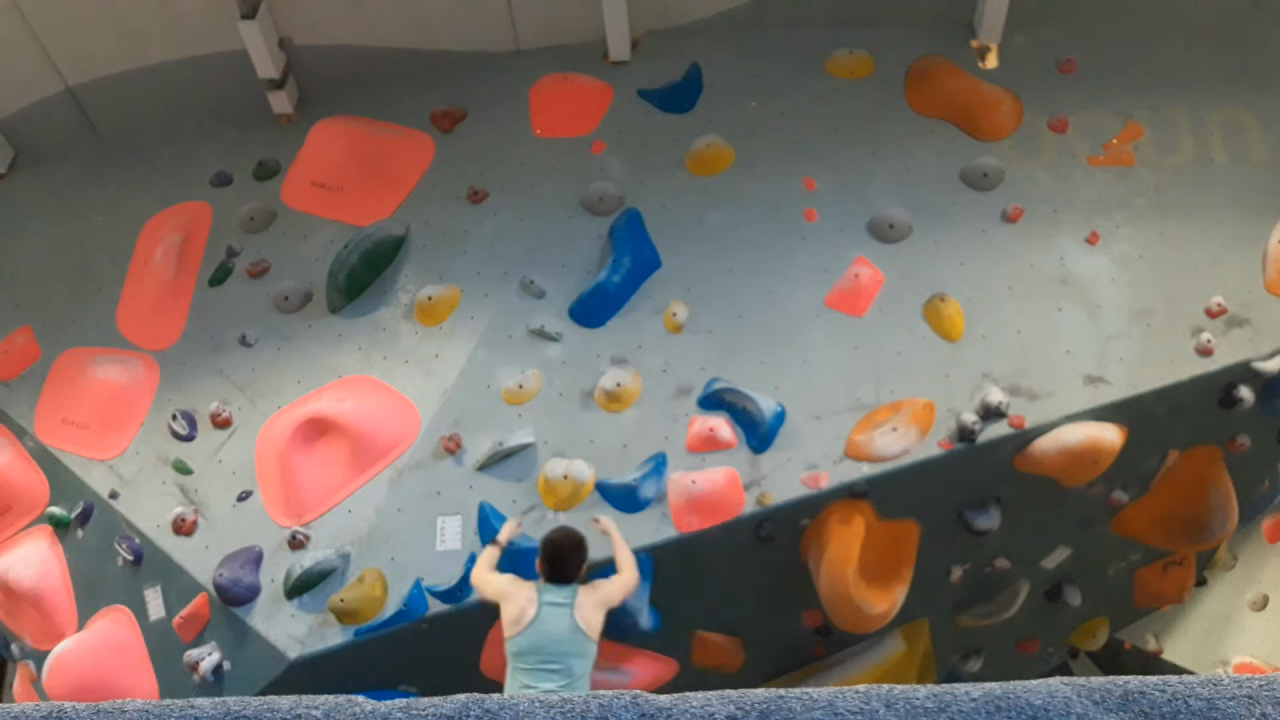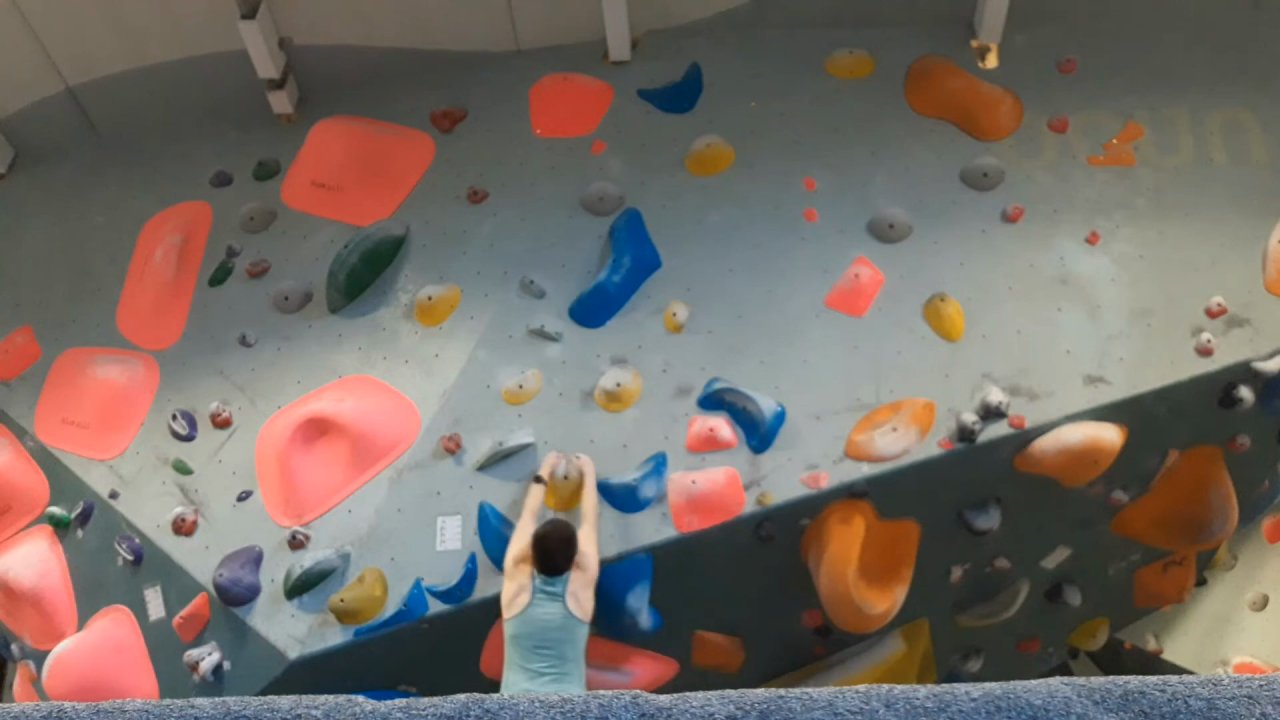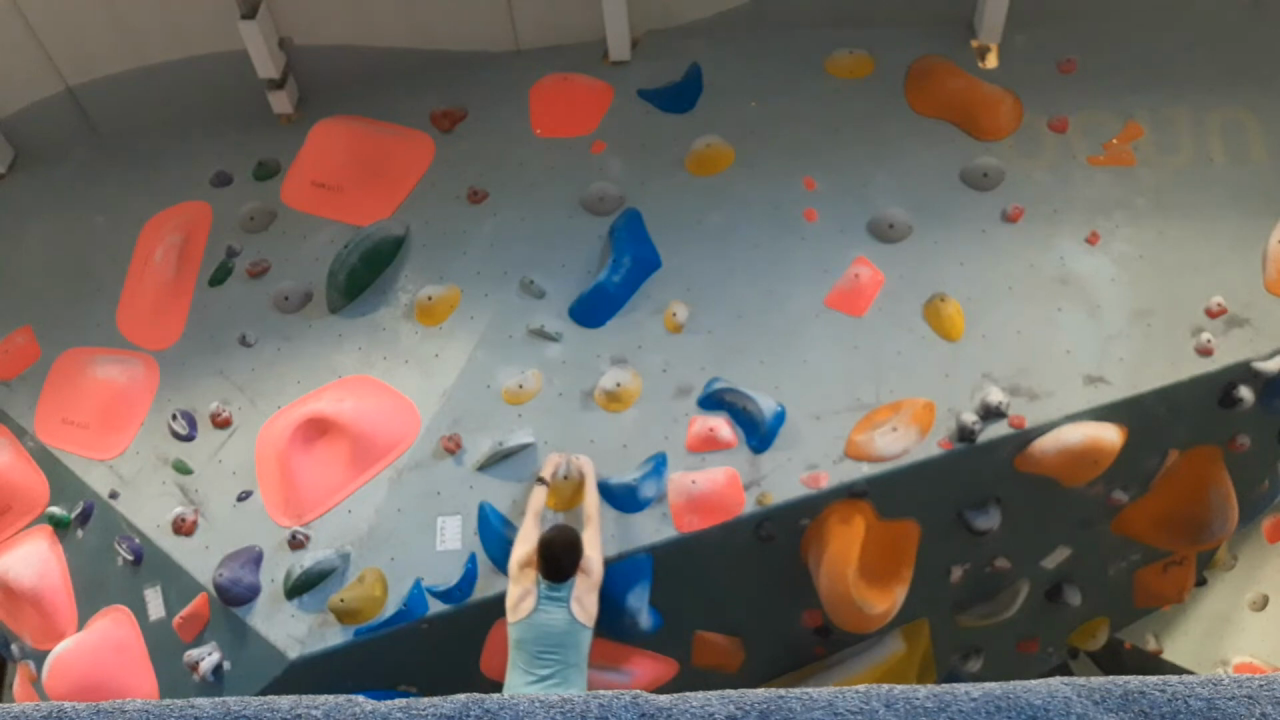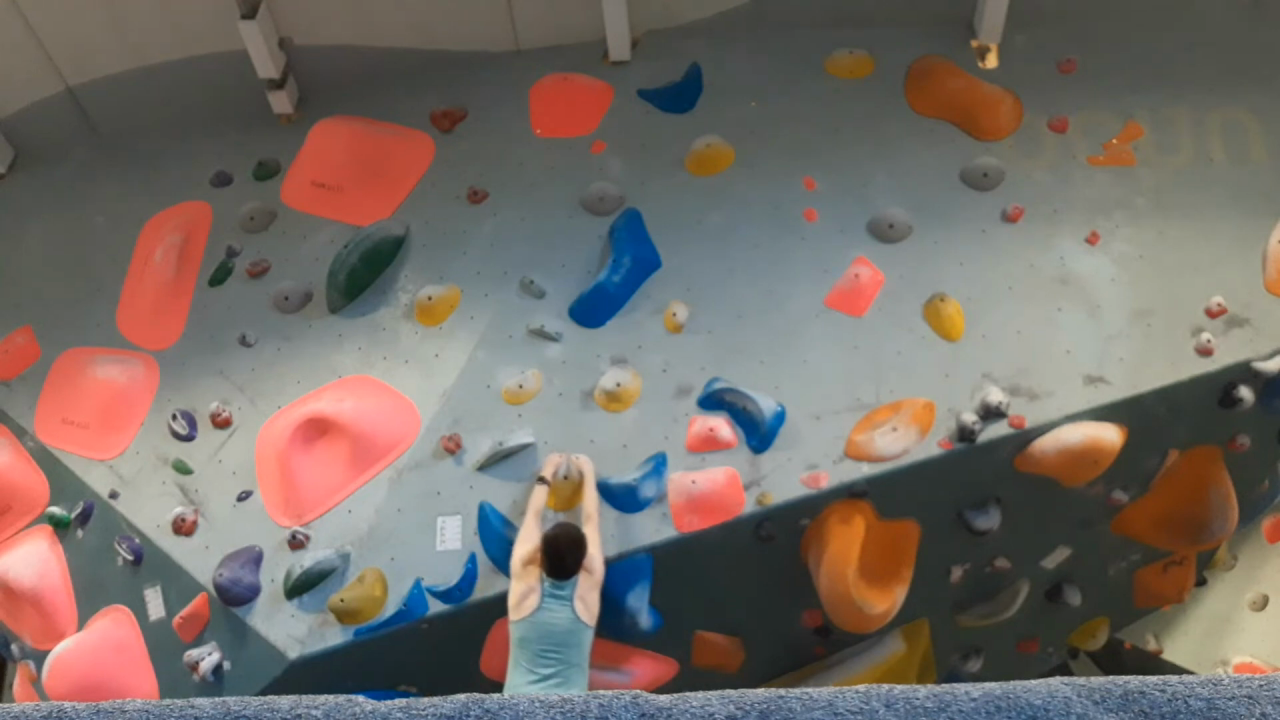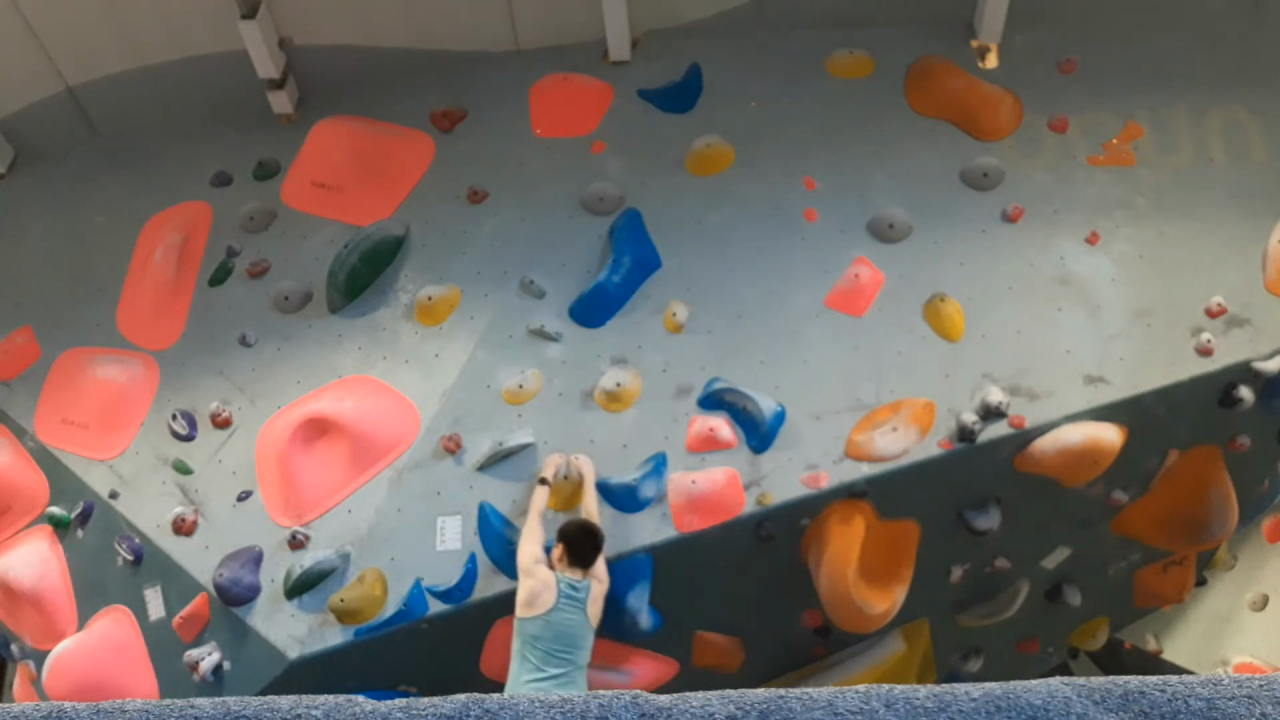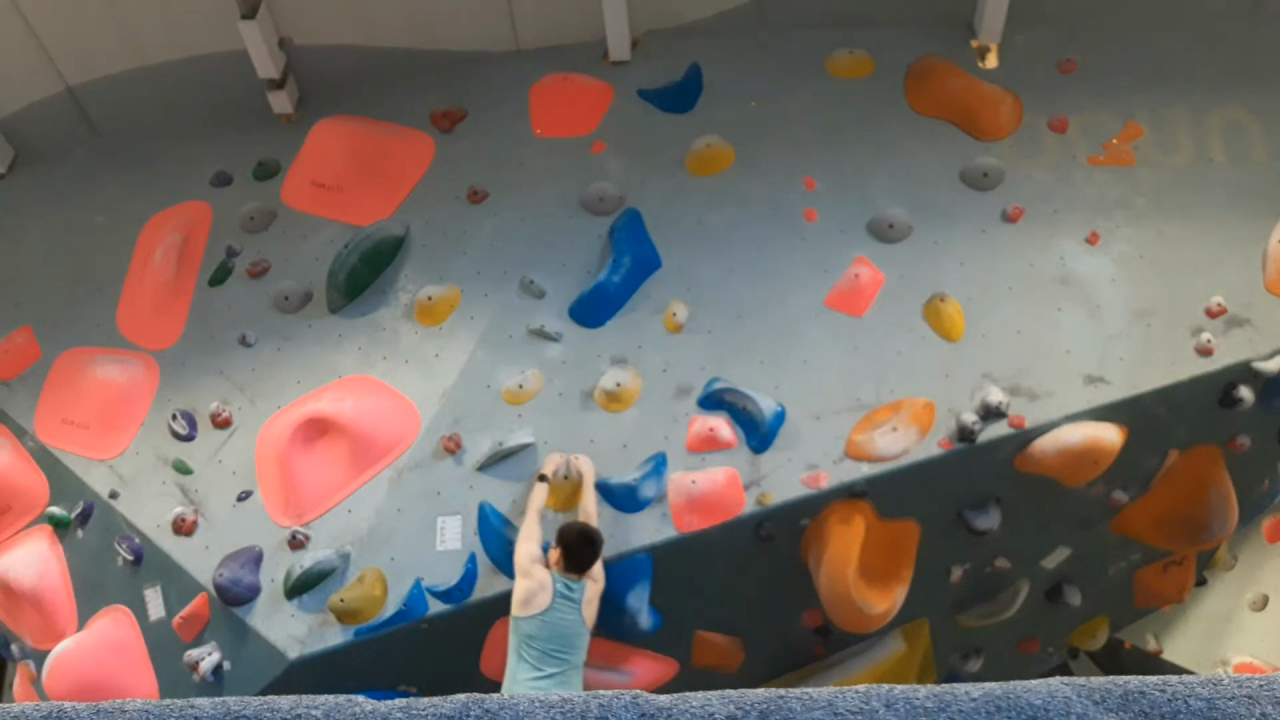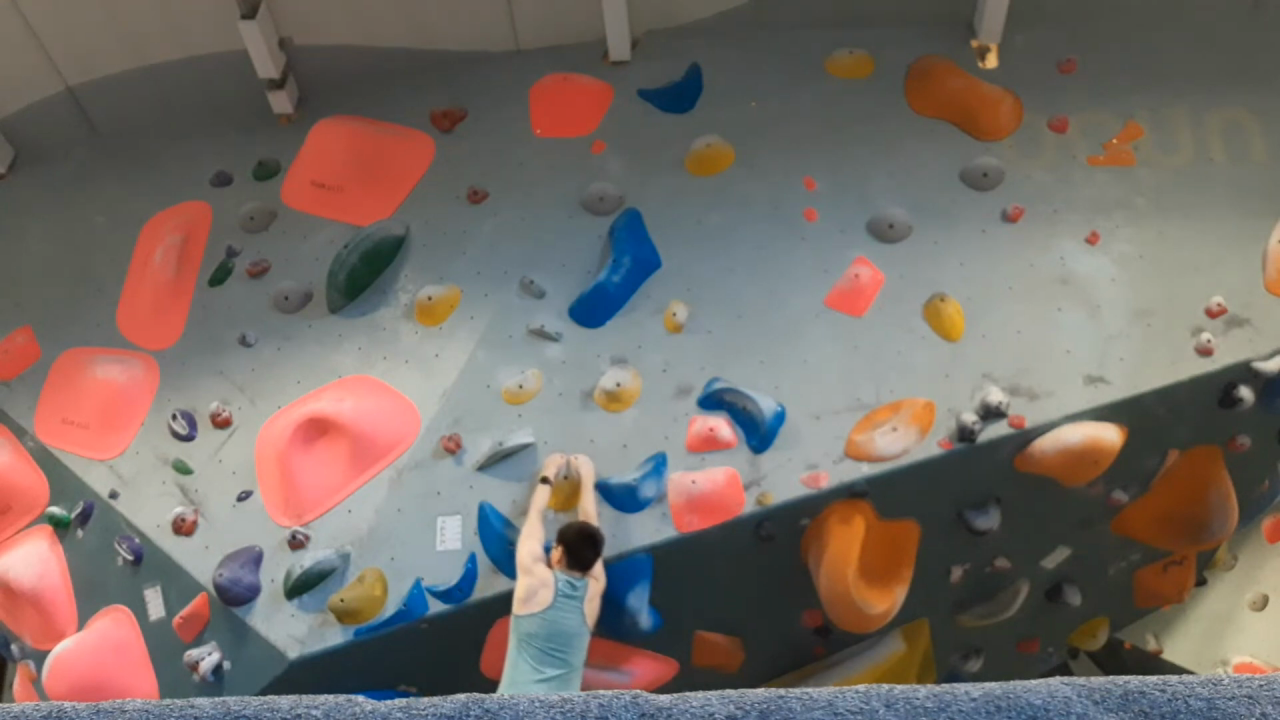
dt=0.7s
person 1, frame 1
left shoulder: (514, 594)
right shoulder: (596, 599)
left elbow: (479, 574)
right elbow: (631, 575)
left wrist: (502, 537)
right wrist: (612, 530)
person 1, frame 2
left shoulder: (516, 579)
right shoulder: (582, 583)
left elbow: (528, 516)
right elbow: (589, 520)
left wrist: (544, 473)
right wrist: (588, 473)
person 1, frame 3
left shoulder: (522, 584)
right shoulder: (586, 589)
left elbow: (532, 518)
right elbow: (591, 522)
left wrist: (546, 474)
right wrist: (588, 474)
person 1, frame 4
left shoulder: (525, 583)
right shoulder: (588, 588)
left elbow: (532, 517)
right elbow: (591, 521)
left wrist: (546, 474)
right wrist: (588, 474)
person 1, frame 5
left shoulder: (535, 579)
right shoulder: (597, 590)
left elbow: (534, 517)
right elbow: (592, 525)
left wrist: (547, 475)
right wrist: (588, 476)
person 1, frame 6
left shoulder: (532, 579)
right shoulder: (592, 591)
left elbow: (533, 515)
right elbow: (590, 526)
left wrist: (546, 474)
right wrist: (587, 477)
person 1, frame 7
left shoulder: (535, 578)
right shoulder: (594, 591)
left elbow: (535, 516)
right elbow: (589, 527)
left wrist: (548, 475)
right wrist: (586, 478)
